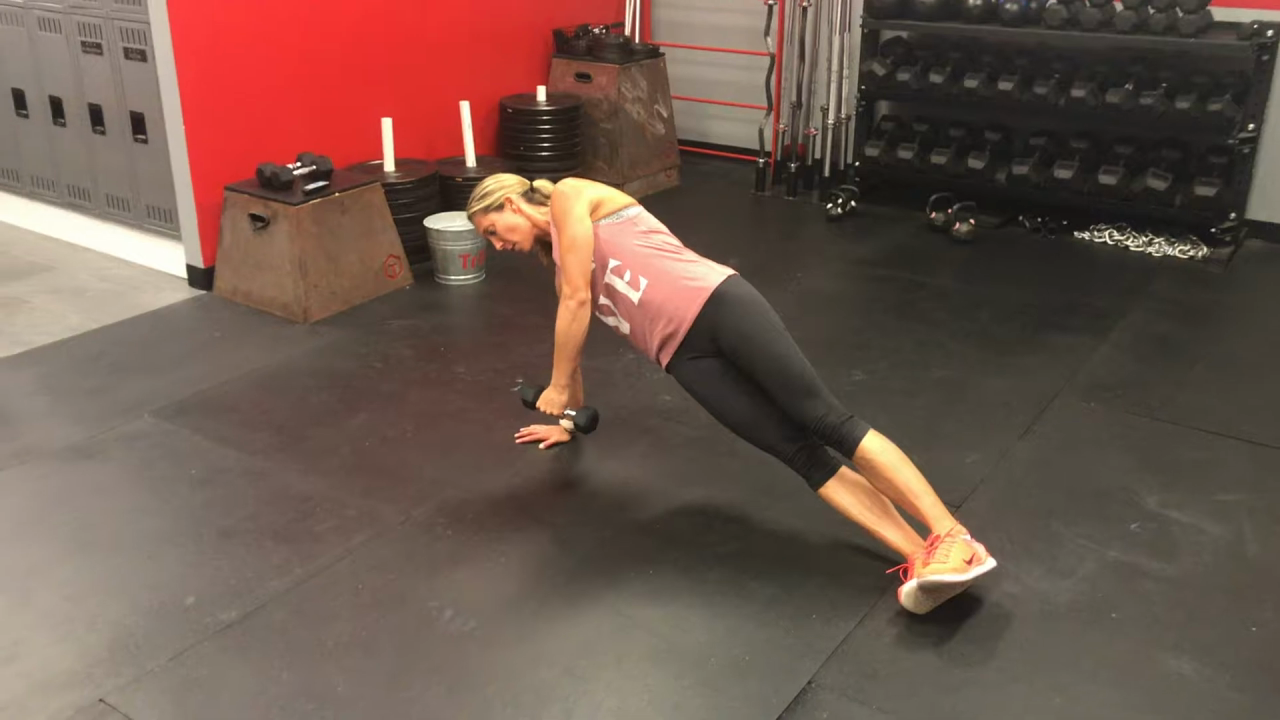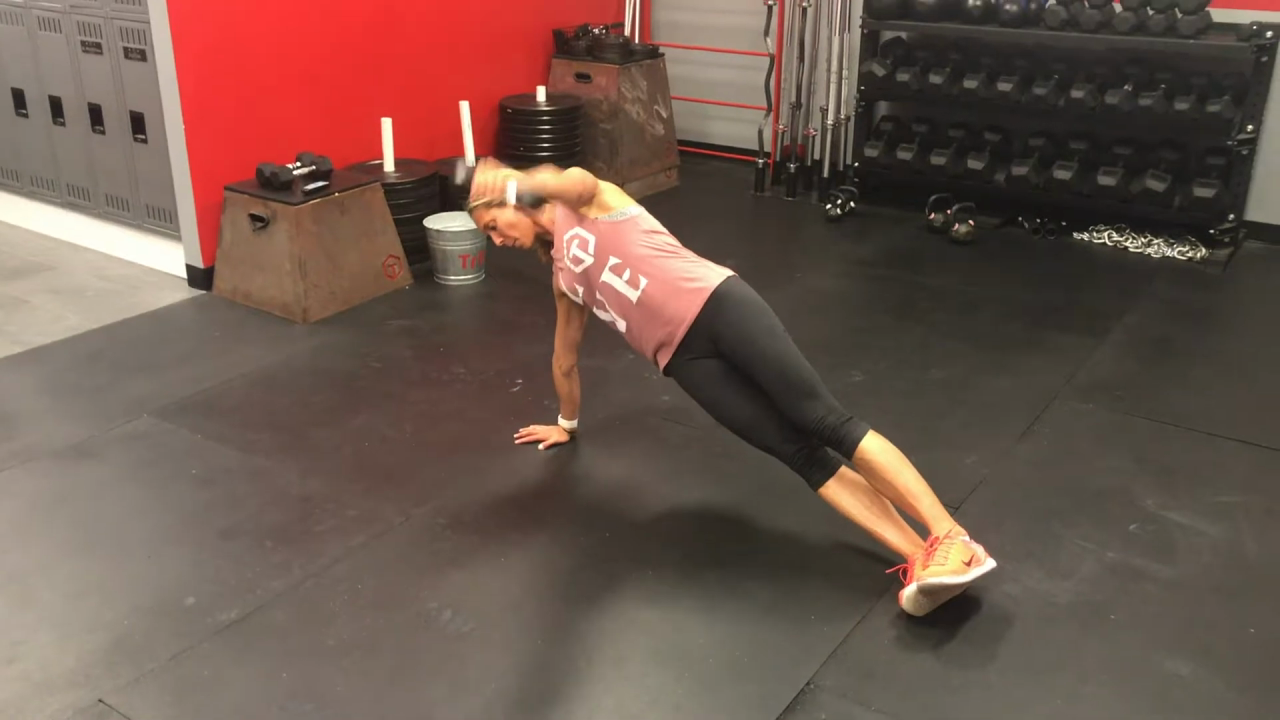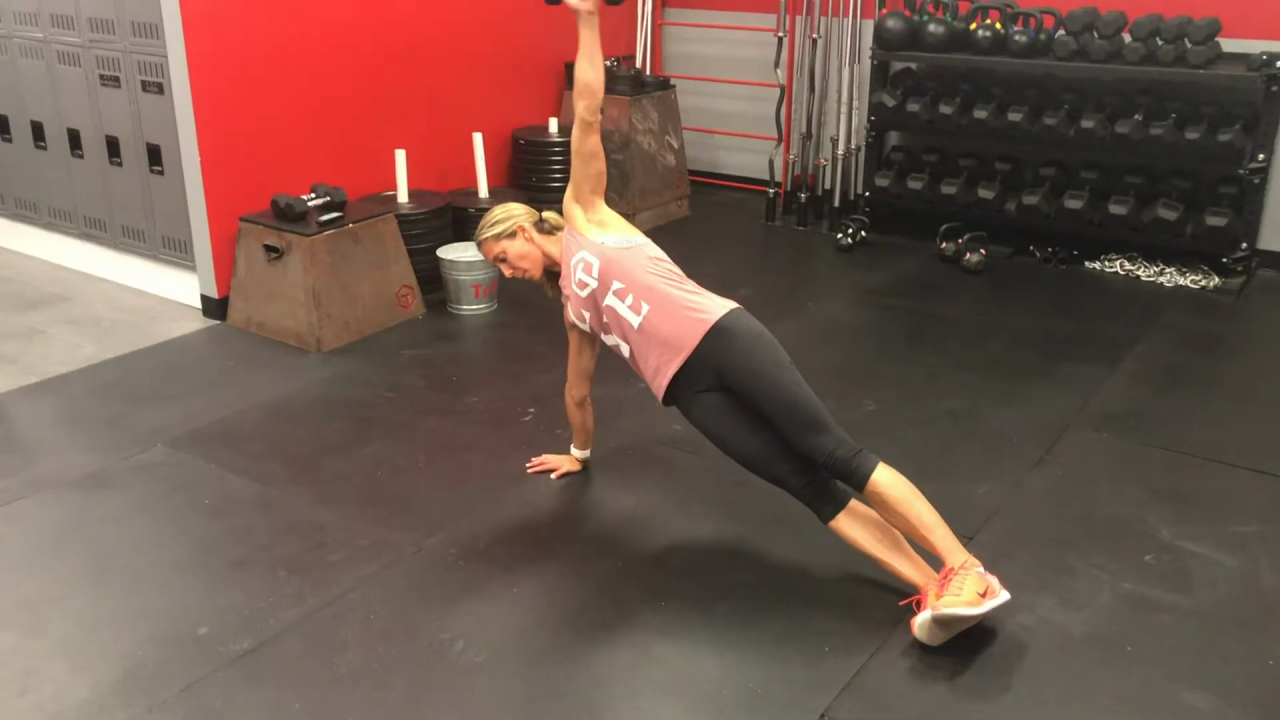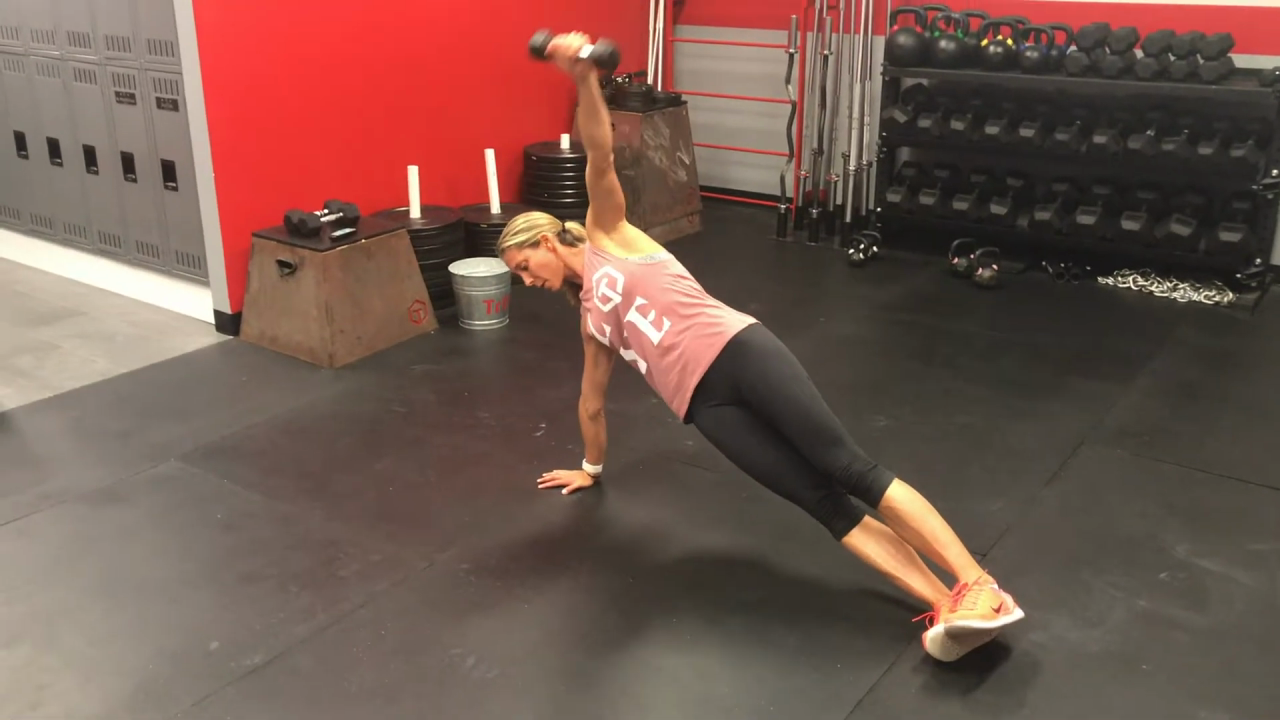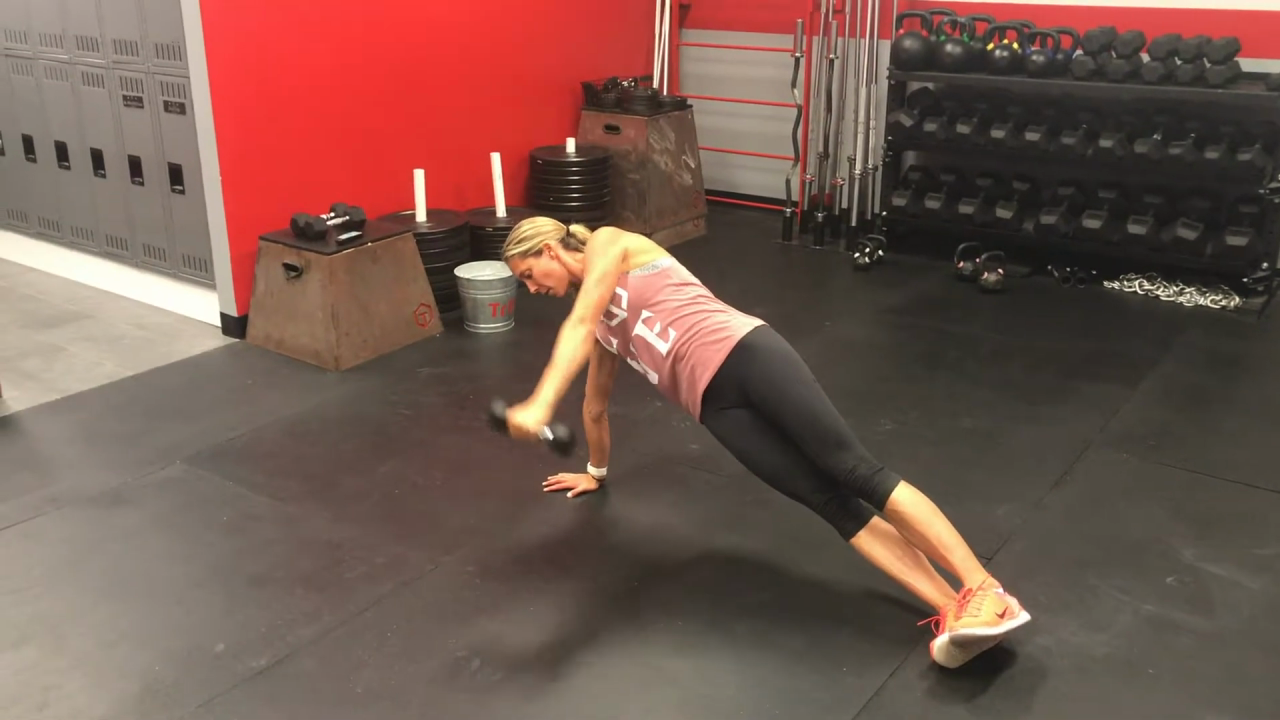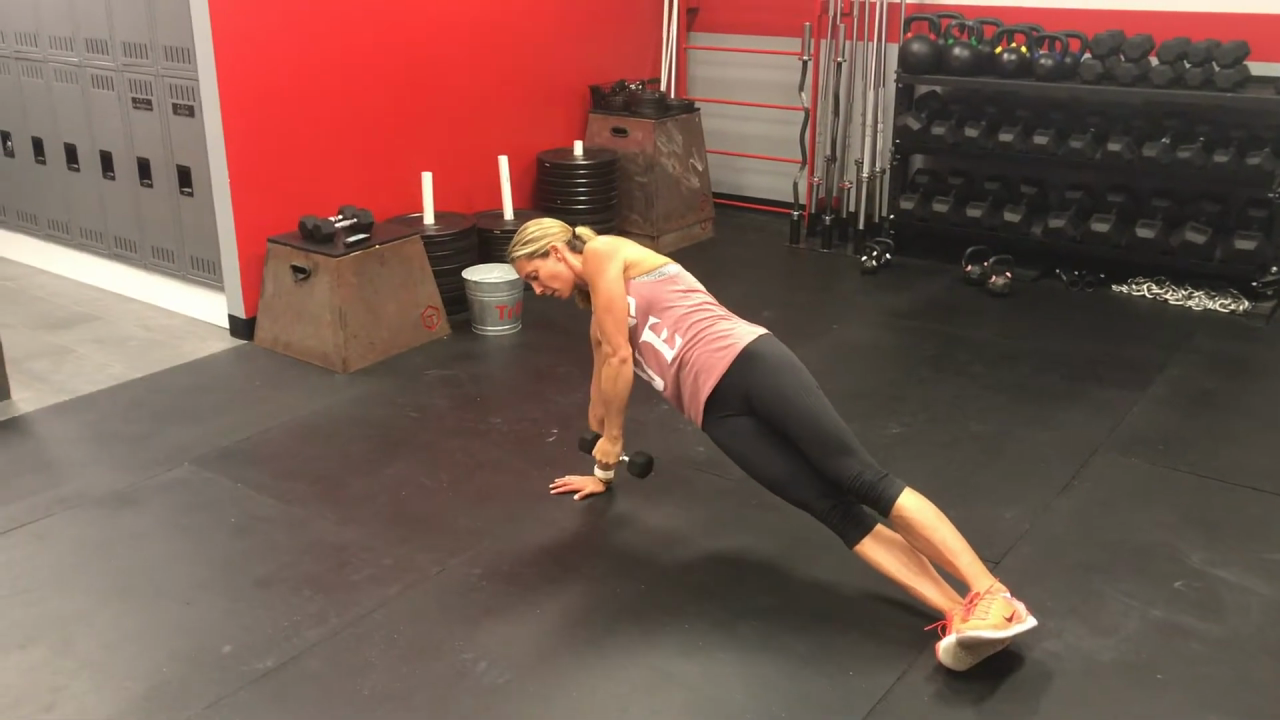
dt=0.7s
person 1, frame 1
left shoulder: (571, 197)
right shoulder: (559, 262)
left elbow: (577, 301)
right elbow: (570, 347)
left wrist: (557, 388)
right wrist: (569, 419)
left hip: (718, 303)
right hip: (684, 352)
left knee: (826, 420)
right knee: (800, 452)
left ankle: (952, 538)
right ankle: (921, 557)
person 1, frame 2
left shoulder: (580, 194)
right shoulder: (561, 270)
left elbow: (565, 186)
right elbow: (566, 357)
left wrist: (510, 183)
right wrist: (566, 424)
left hip: (717, 303)
right hip: (684, 353)
left knee: (827, 422)
right knee: (801, 453)
left ankle: (950, 539)
right ankle: (918, 558)
person 1, frame 3
left shoulder: (582, 216)
right shoulder: (571, 303)
left elbow: (587, 117)
right elbow: (578, 386)
right wrist: (579, 453)
left hip: (722, 336)
right hip: (690, 389)
left knee: (838, 456)
right knee: (810, 486)
left ankle: (965, 571)
right ankle: (933, 589)
person 1, frame 4
left shoulder: (606, 236)
right shoulder: (591, 314)
left elbow: (600, 158)
right elbow: (593, 401)
left wrist: (584, 76)
right wrist: (591, 468)
left hip: (738, 350)
right hip: (706, 402)
left knee: (851, 471)
right knee: (824, 504)
left ankle: (977, 587)
right ankle: (944, 606)
person 1, frame 5
left shoulder: (610, 244)
right shoulder: (599, 323)
left elbow: (580, 328)
right elbow: (595, 401)
left wrist: (540, 407)
right wrist: (596, 469)
left hip: (745, 352)
right hip: (715, 400)
left knee: (858, 472)
right knee: (833, 502)
left ankle: (984, 591)
right ankle: (951, 608)
person 1, frame 6
left shoulder: (604, 253)
right shoulder: (599, 319)
left elbow: (621, 357)
right elbow: (601, 400)
left wrist: (614, 439)
right wrist: (603, 472)
left hip: (749, 361)
right hip: (718, 409)
left knee: (862, 479)
right knee: (836, 510)
left ankle: (991, 596)
right ankle: (958, 615)
